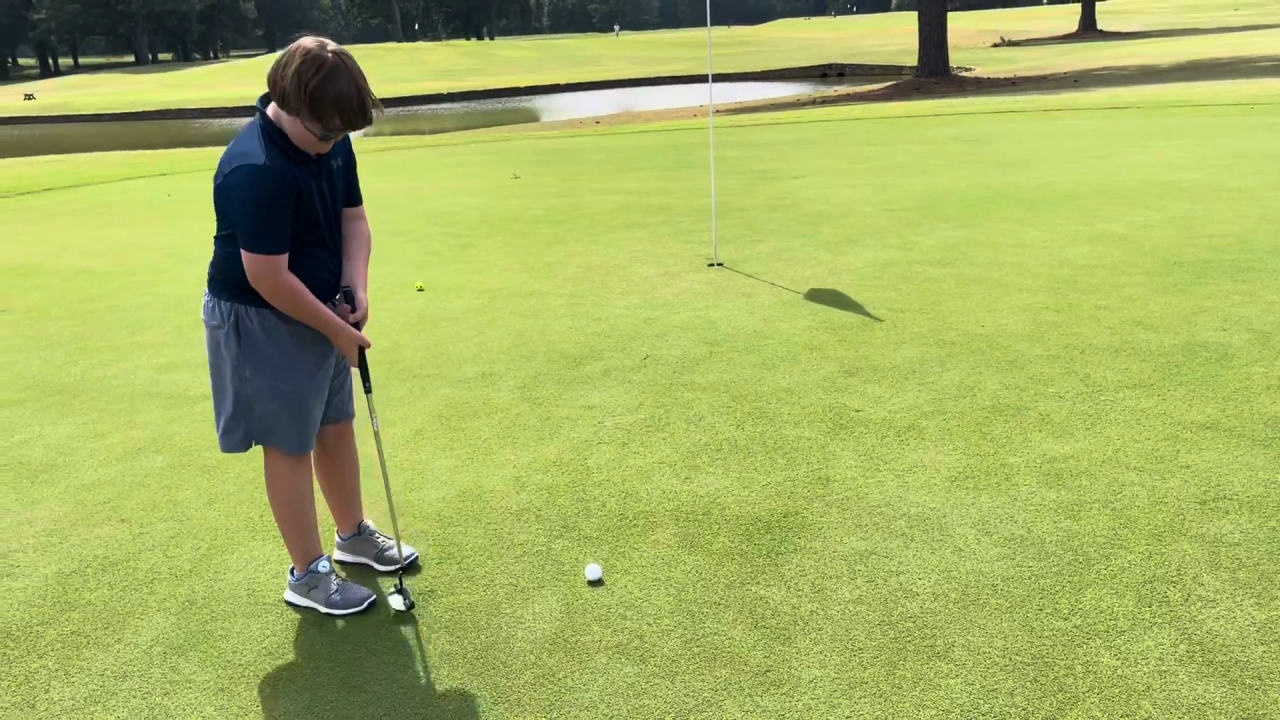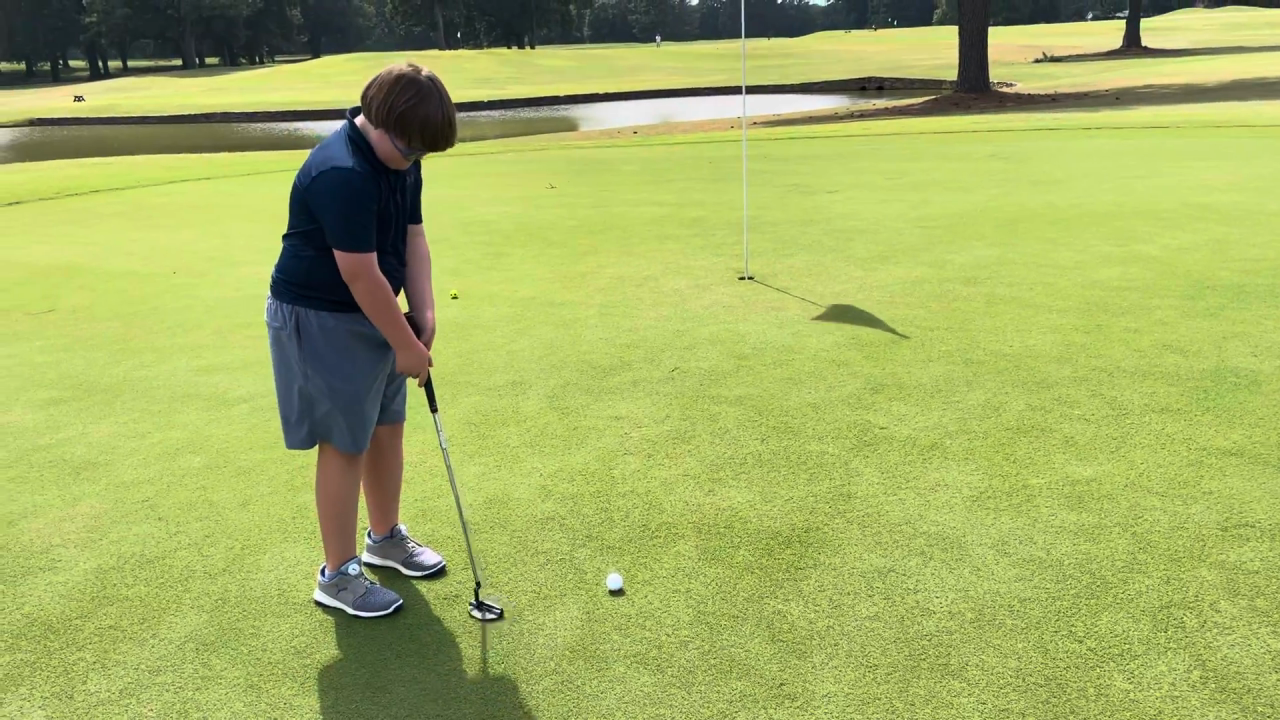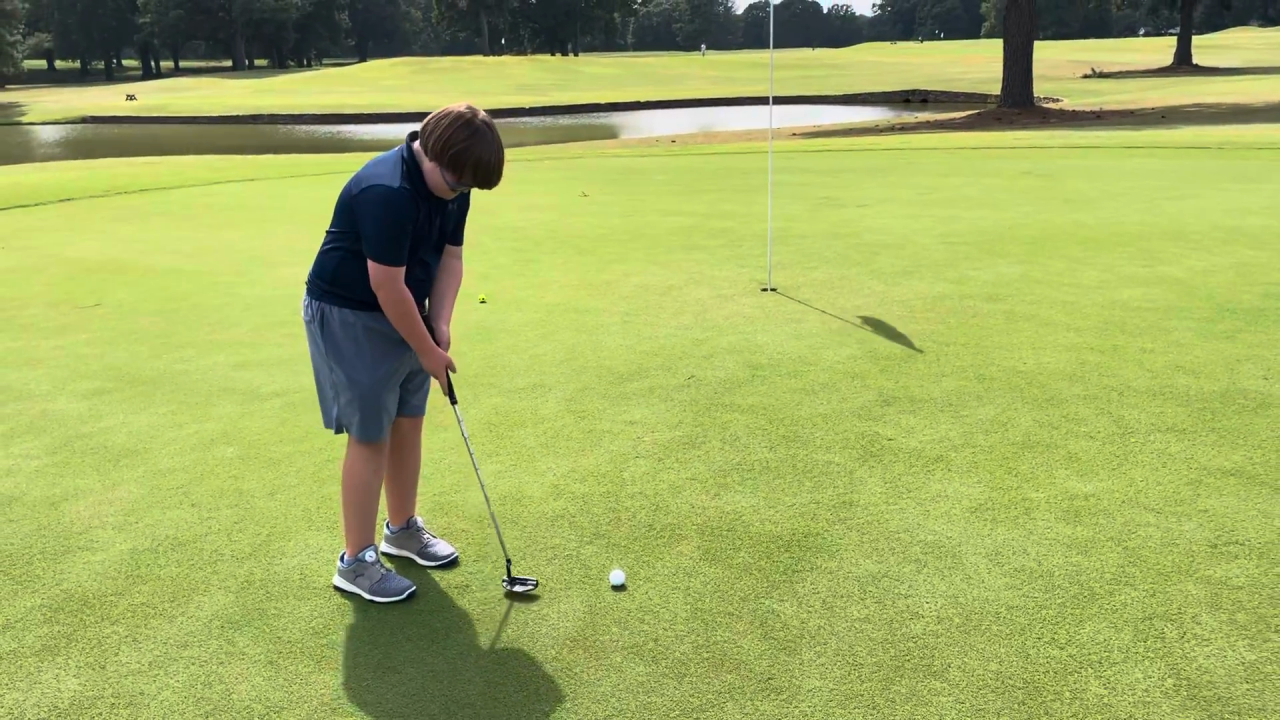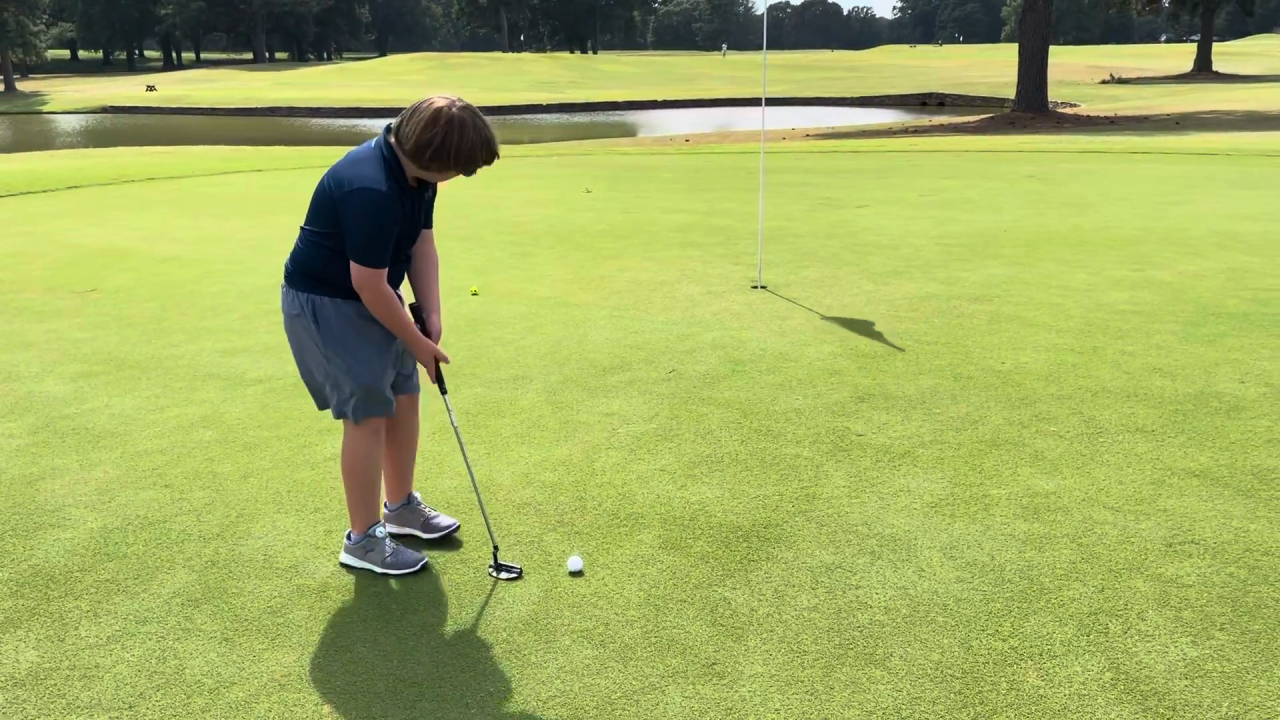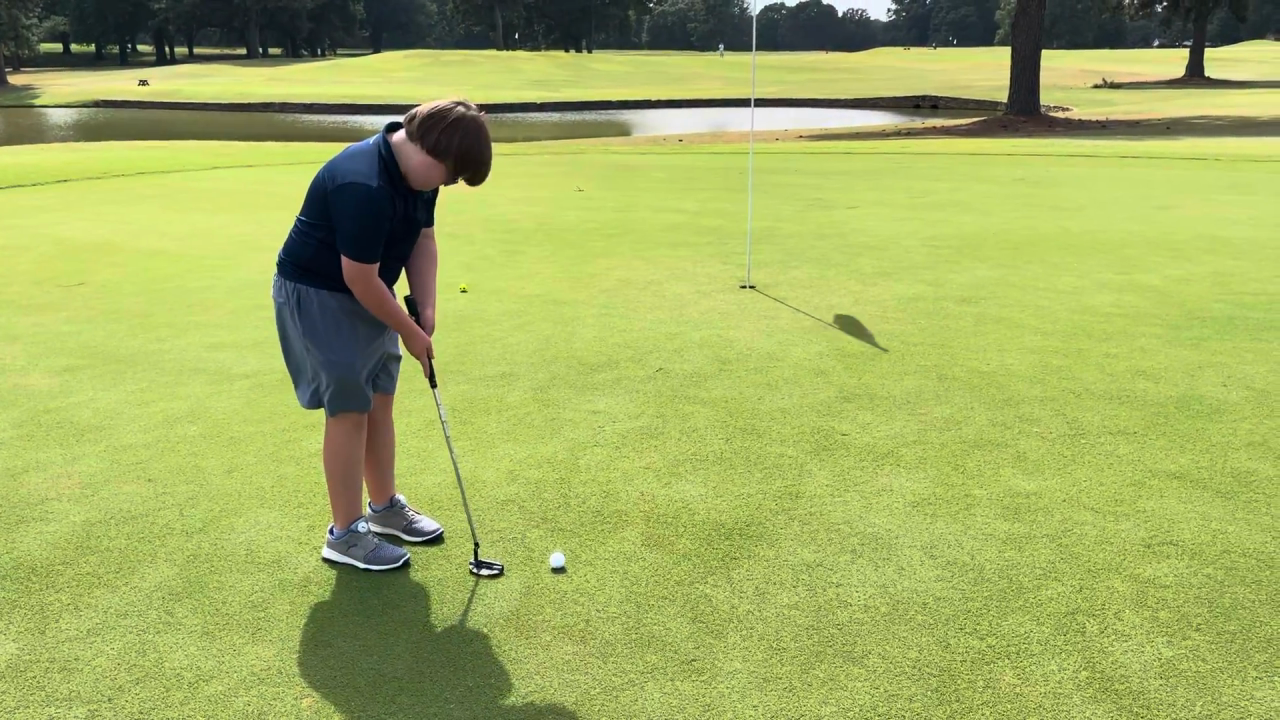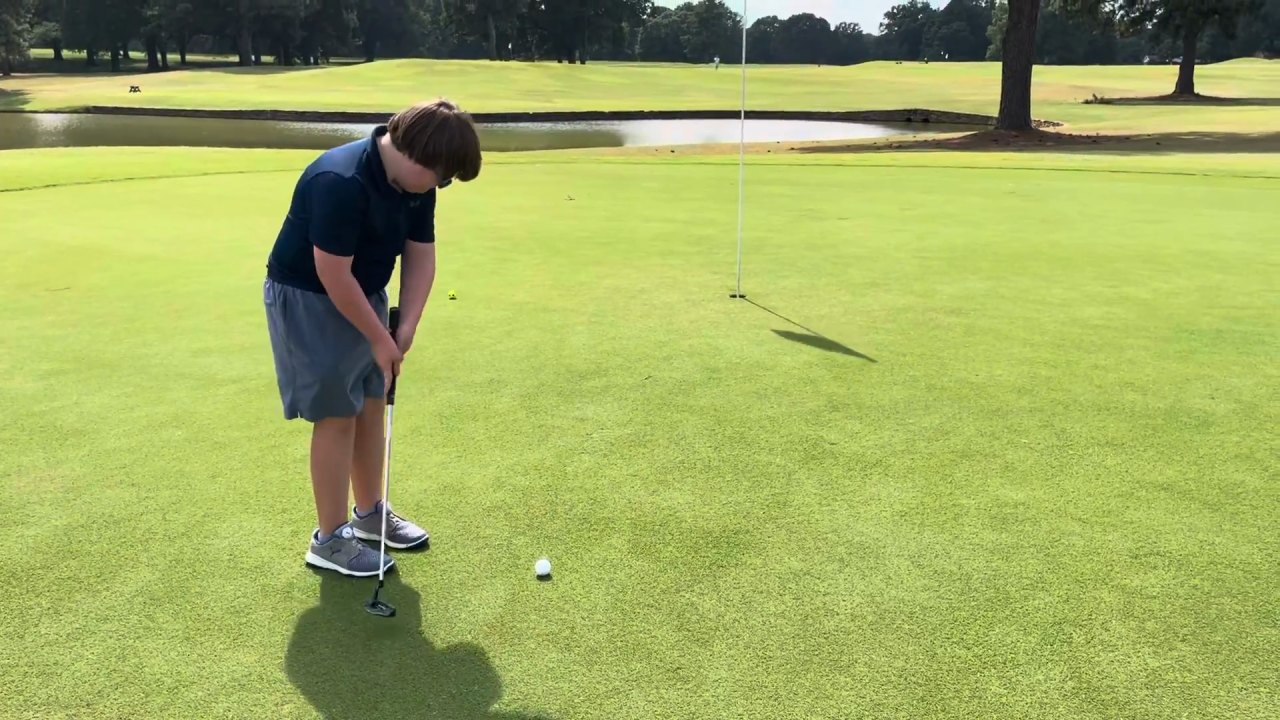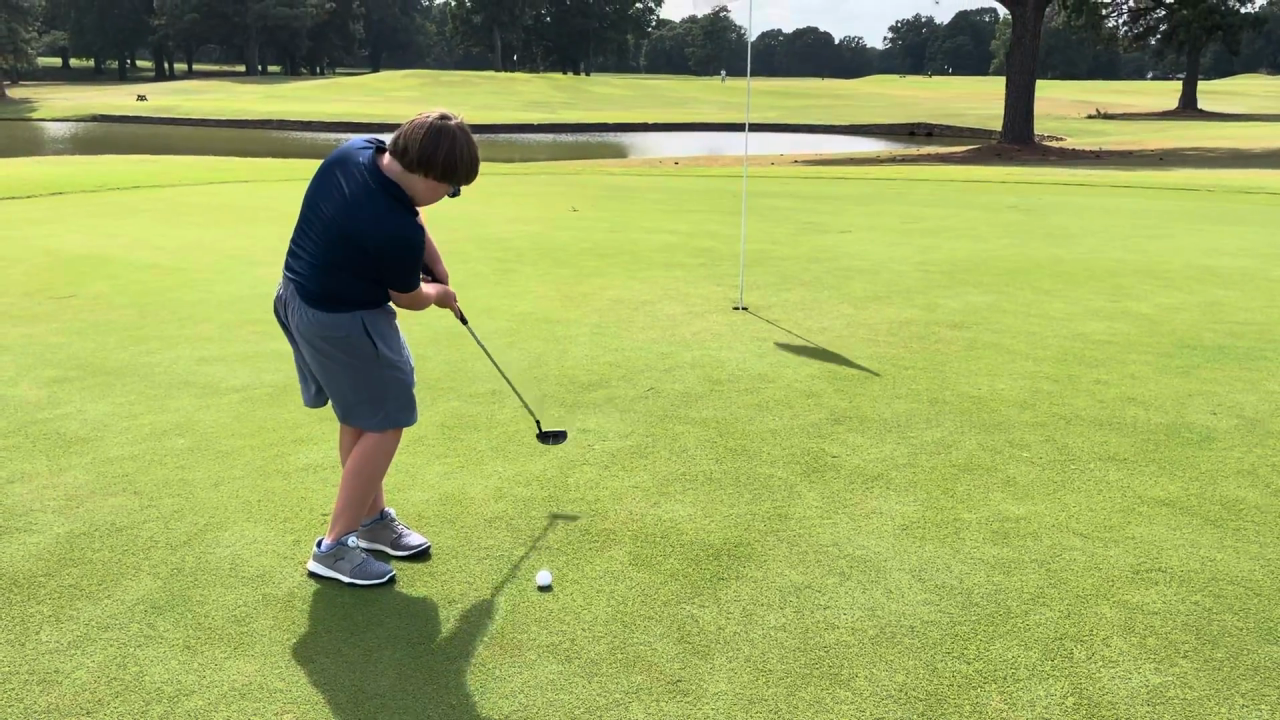
dt=0.7s
person 1, frame 1
left shoulder: (331, 143)
right shoulder: (256, 171)
left elbow: (352, 217)
right elbow: (267, 278)
left wrist: (355, 290)
right wrist: (335, 329)
left hip: (319, 309)
right hip: (259, 320)
left knee: (336, 426)
right knee: (290, 443)
left ankle: (353, 534)
right ankle: (307, 574)
person 1, frame 2
left shoulder: (400, 160)
right shoulder: (340, 175)
left elbow: (412, 239)
right elbow: (362, 275)
left wrist: (424, 313)
right wrist: (406, 344)
left hip: (373, 314)
right hip: (319, 319)
left knee: (386, 427)
right knee: (345, 443)
left ankle: (385, 537)
right ankle: (337, 574)
person 1, frame 3
left shoulder: (451, 184)
right shoulder: (386, 192)
left elbow: (450, 256)
right elbow: (387, 286)
left wrist: (441, 324)
right wrist: (426, 350)
left hip: (401, 312)
right hip: (347, 315)
left knee: (407, 422)
right knee: (371, 436)
left ankle: (403, 527)
right ankle: (356, 560)
person 1, frame 4
left shoulder: (416, 172)
right shoulder: (370, 192)
left elbow: (422, 242)
right elbow: (370, 285)
left wrist: (432, 315)
right wrist: (416, 343)
left hip: (370, 297)
right hip: (324, 301)
left knee: (403, 398)
right knee: (369, 413)
left ankle: (402, 504)
right ankle: (362, 538)
person 1, frame 5
left shoulder: (417, 173)
right shoulder: (363, 186)
left elbow: (422, 239)
right elbow: (360, 278)
left wrist: (426, 309)
right wrist: (408, 331)
left hip: (365, 292)
right hip: (318, 294)
left knee: (379, 400)
right knee: (349, 409)
left ankle: (385, 506)
right ankle: (345, 533)
person 1, frame 6
left shoulder: (416, 187)
right shoulder: (341, 182)
left elbow: (420, 256)
right elbow: (332, 274)
left wrist: (406, 329)
right wrist: (377, 338)
left hip: (363, 296)
right hip: (308, 300)
left knee: (371, 405)
right knee: (337, 415)
left ankle: (370, 513)
right ankle: (329, 539)
person 1, frame 7
left shoulder: (359, 151)
right shoulder: (393, 231)
right elbow: (408, 298)
left wrist: (437, 268)
right wrist: (439, 294)
left hip: (306, 298)
right hip: (343, 319)
left knee: (361, 416)
right knee: (385, 423)
left ankle: (372, 519)
right ankle: (334, 546)
